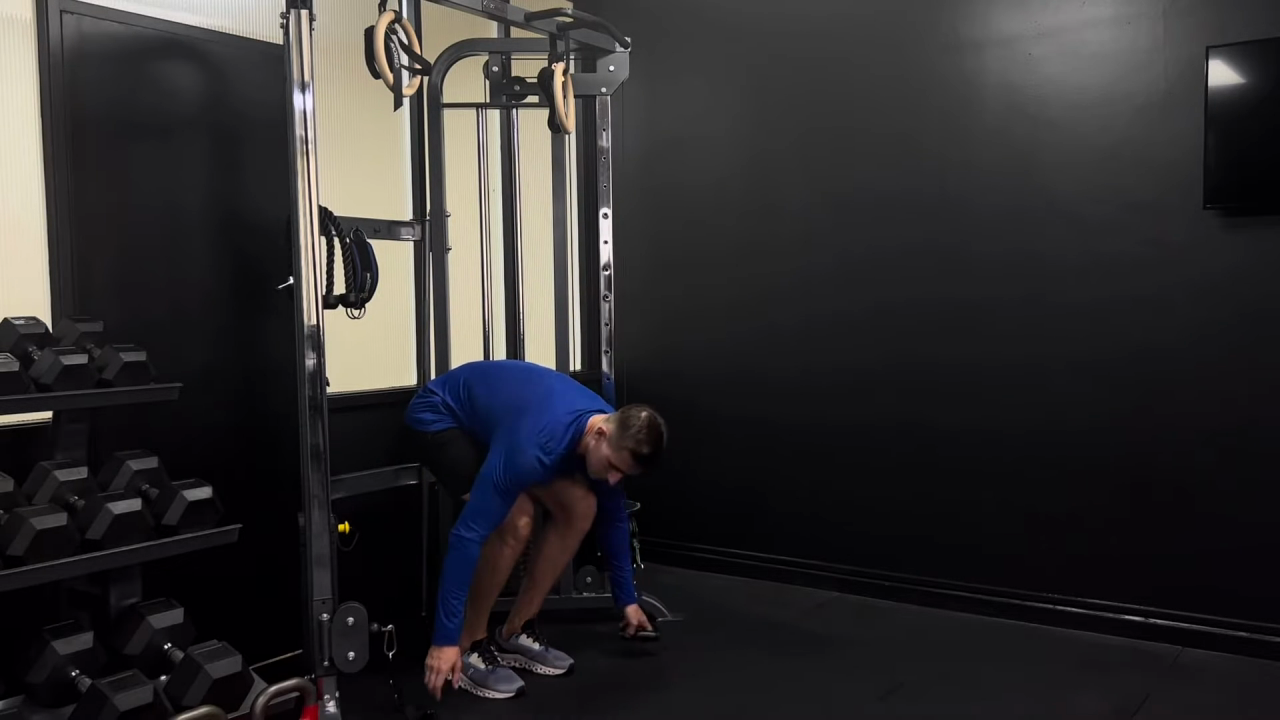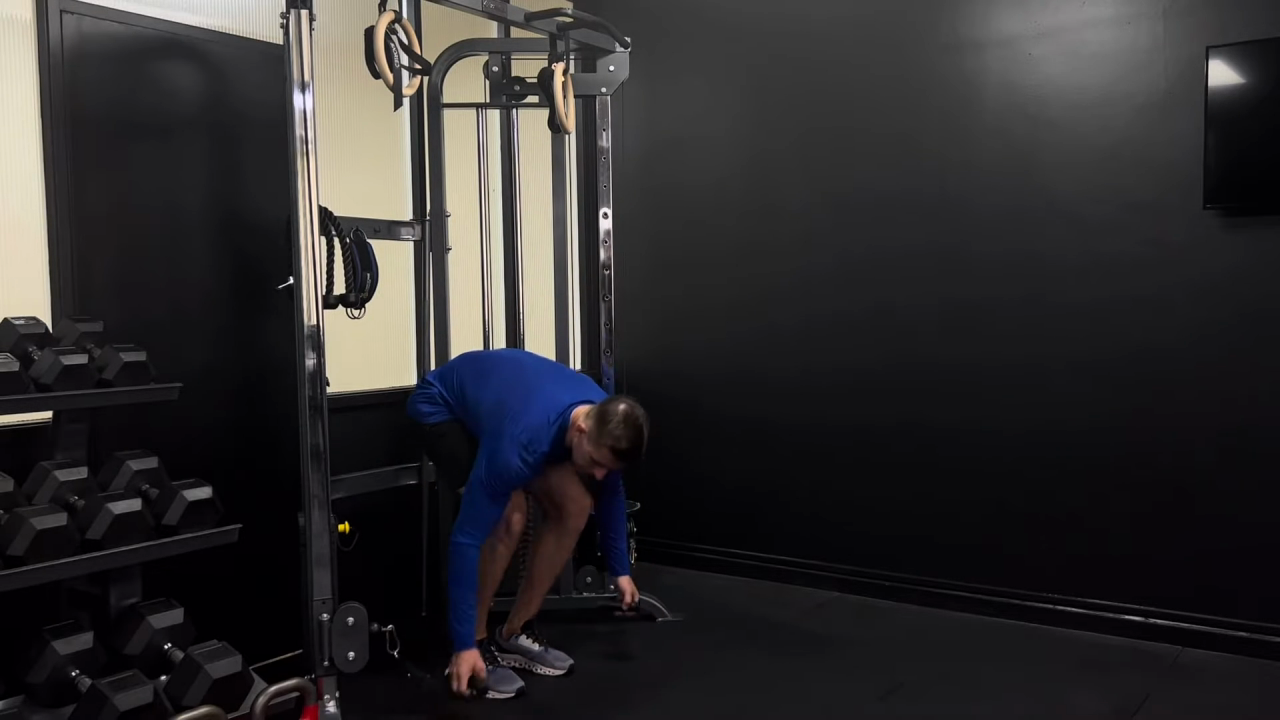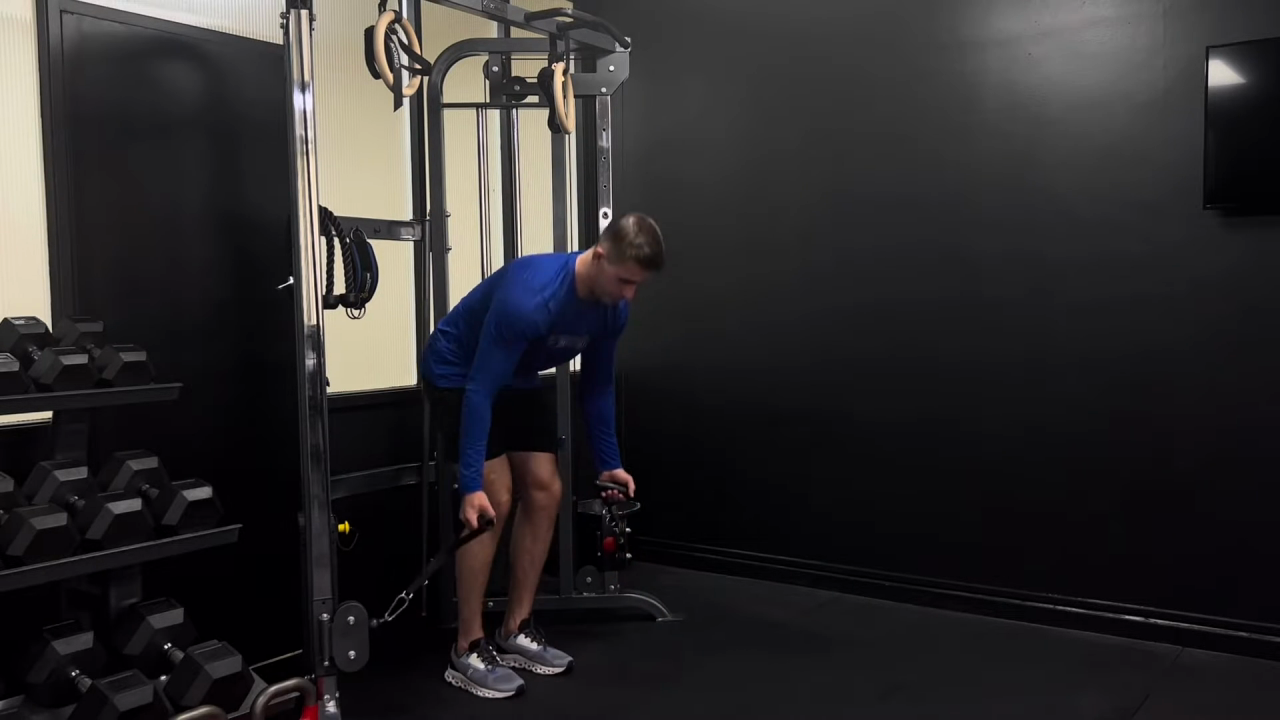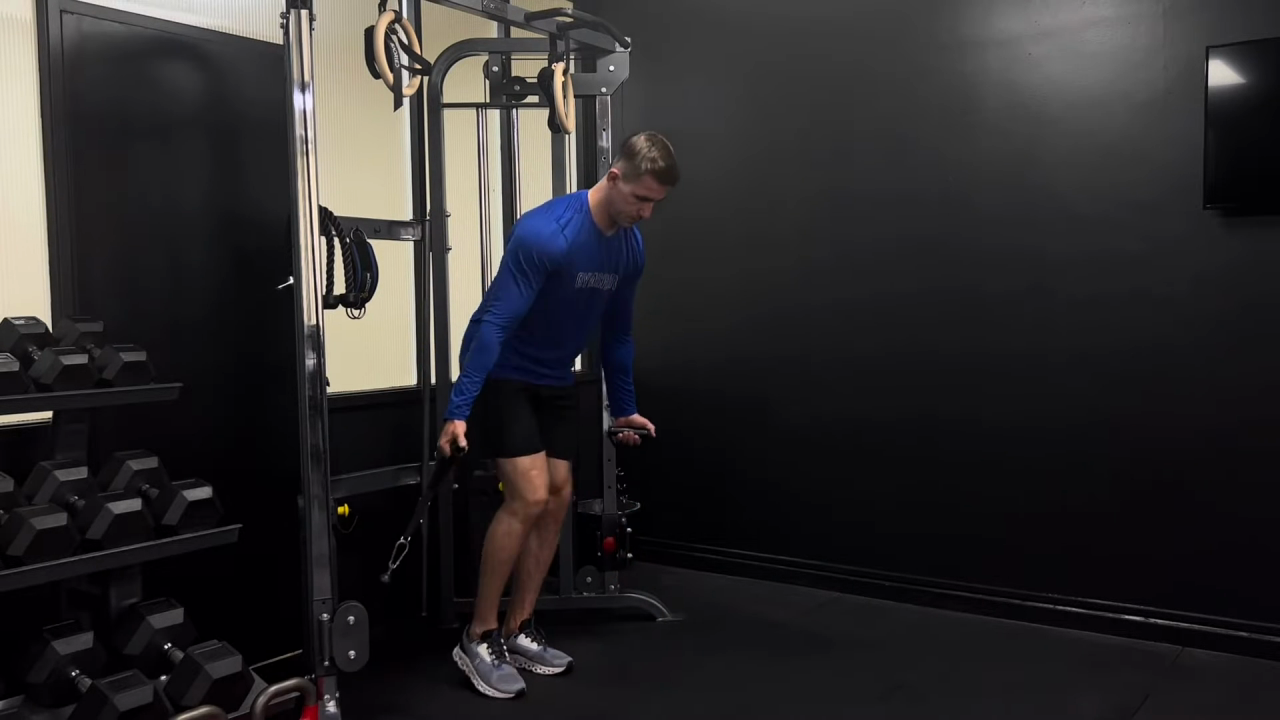
dt=0.4s
person 1, frame 1
left shoulder: (611, 440)
right shoulder: (533, 447)
left elbow: (611, 518)
right elbow: (468, 534)
left wrist: (627, 598)
right wrist: (443, 640)
left hip: (490, 412)
right hip: (439, 418)
left knee: (580, 507)
right knee: (516, 522)
left ankle: (515, 632)
right ankle: (468, 647)
person 1, frame 2
left shoulder: (607, 423)
right shoulder: (518, 446)
left elbow: (609, 496)
right elbow: (467, 539)
left wrist: (620, 569)
right wrist: (463, 646)
right hip: (442, 408)
left knee: (574, 506)
right knee: (510, 517)
left ankle: (515, 633)
right ankle: (475, 642)
person 1, frame 3
left shoulder: (611, 306)
right shoulder: (530, 297)
left elbow: (599, 385)
right elbow: (479, 391)
left wrist: (610, 462)
right wrist: (471, 483)
left hip: (519, 382)
right hip: (458, 376)
left knee: (545, 492)
right knee: (496, 496)
left ankle: (514, 632)
right ankle: (467, 650)
person 1, frame 4
left shoulder: (630, 248)
right shoulder: (546, 234)
left elbow: (617, 333)
right elbow: (494, 324)
left wrist: (625, 408)
right wrist: (459, 411)
left hip: (553, 380)
right hip: (501, 374)
left knee: (557, 498)
right knee: (529, 497)
left ankle: (517, 630)
right ankle: (478, 636)
